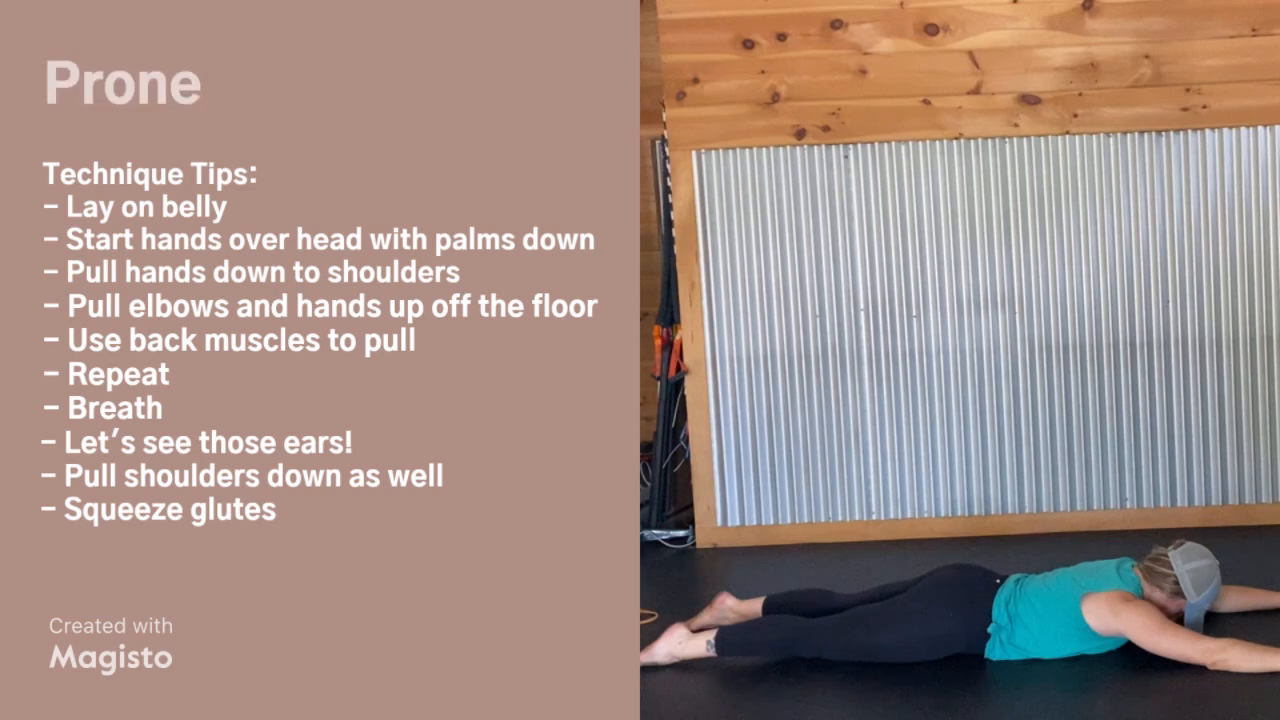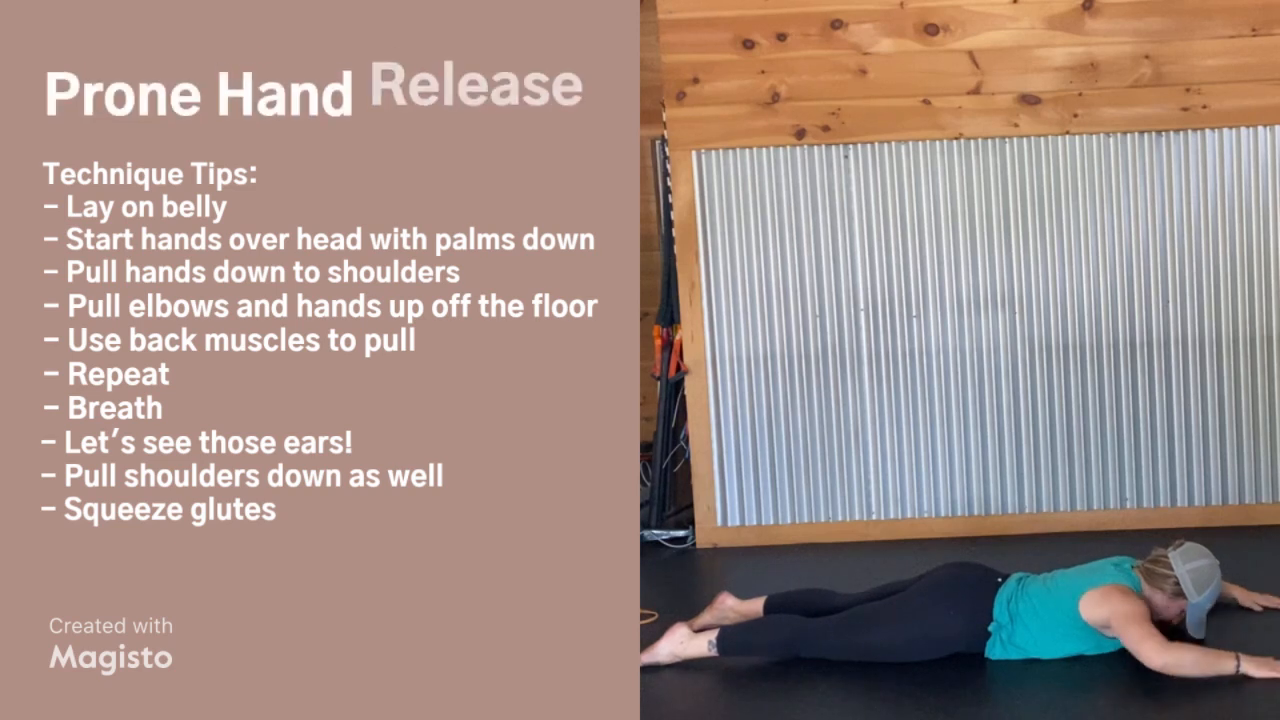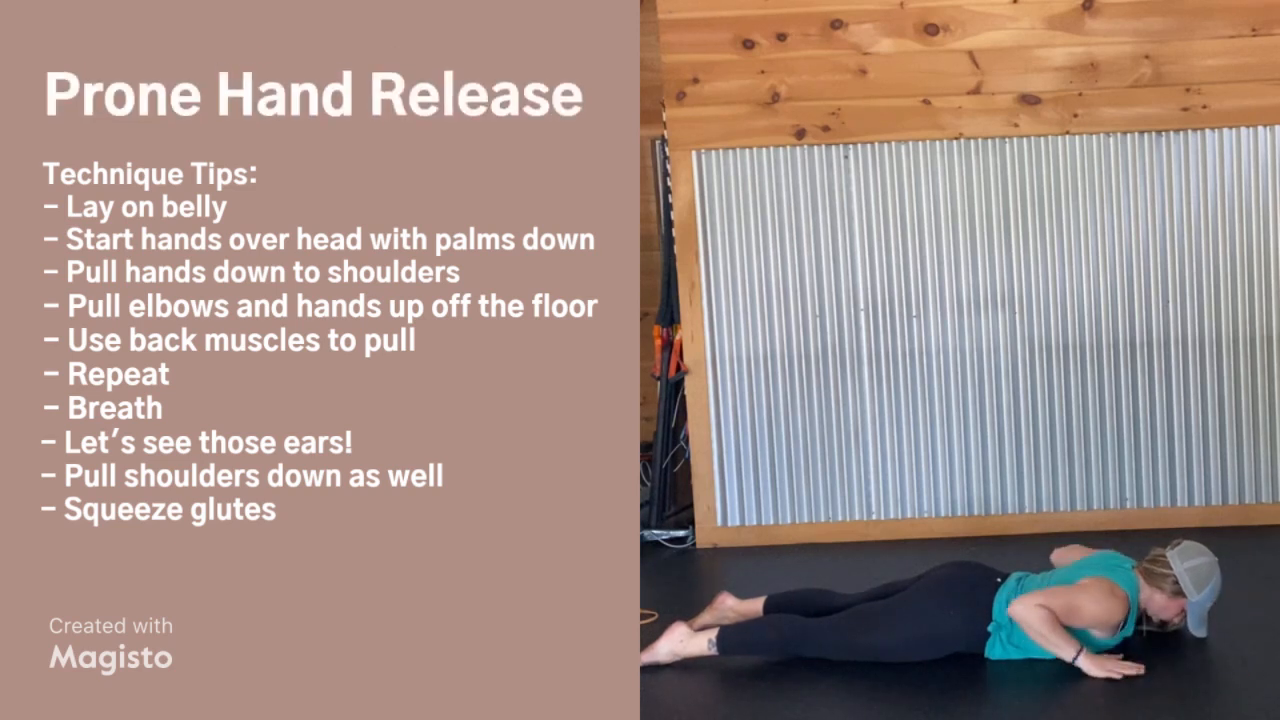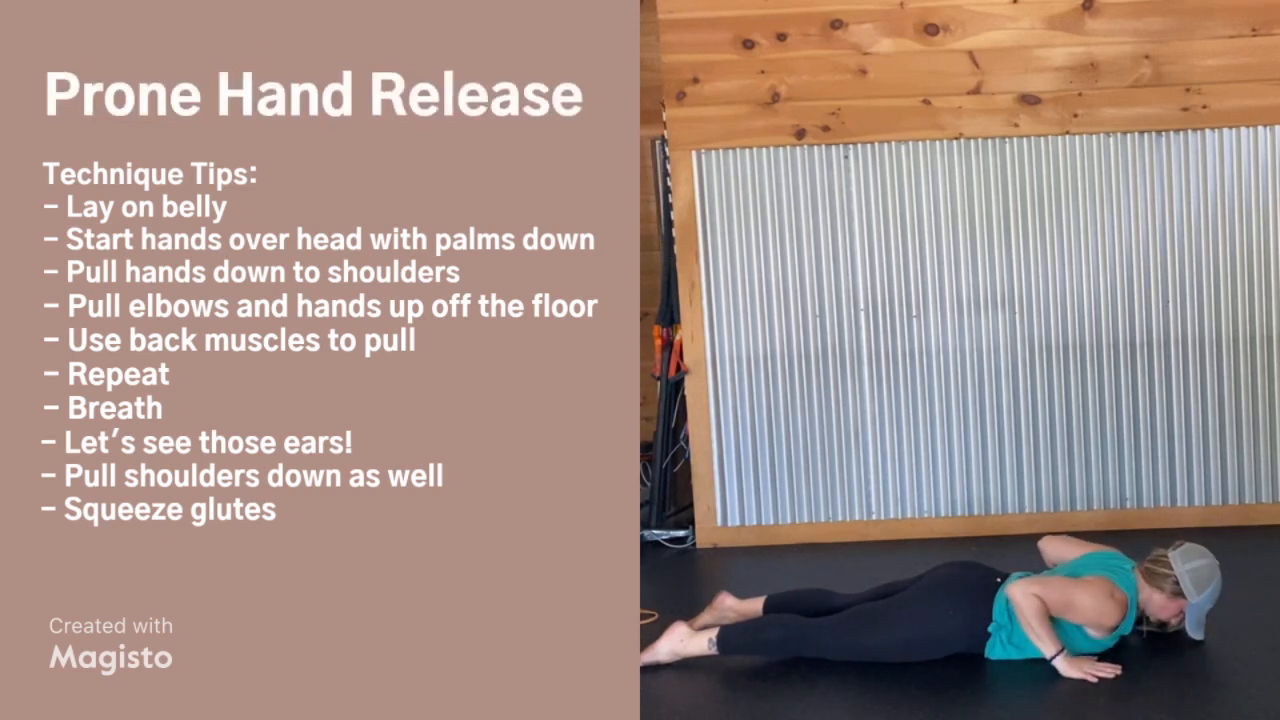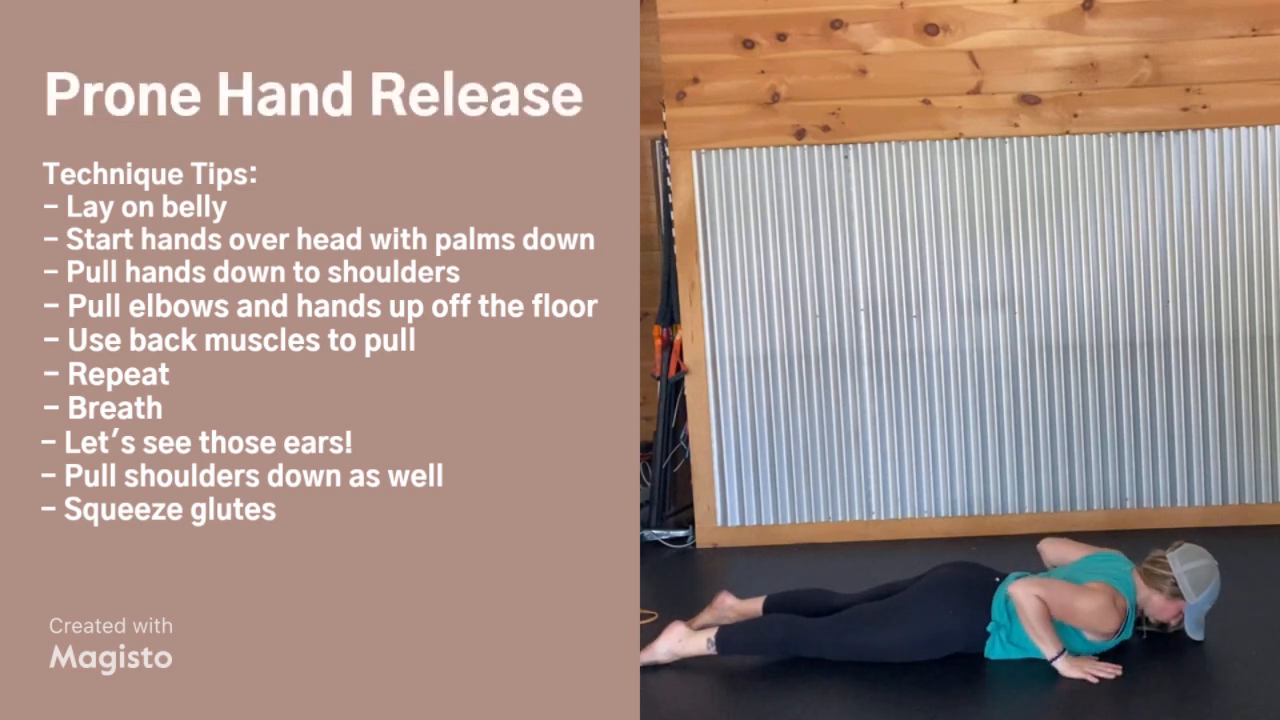
dt=0.5s
person 1, frame 1
left shoulder: (1138, 571)
right shoulder: (1127, 609)
left elbow: (1211, 598)
right elbow: (1213, 654)
left hip: (969, 589)
right hip: (962, 620)
left knee: (843, 607)
right knee: (820, 640)
left ankle: (737, 607)
right ankle: (688, 644)
person 1, frame 2
left shoulder: (1136, 568)
right shoulder: (1126, 602)
left elbow: (1185, 587)
right elbow: (1158, 655)
left hip: (973, 588)
right hip: (963, 618)
left knee: (842, 606)
right knee: (820, 639)
left ankle: (738, 606)
right ankle: (690, 642)
person 1, frame 3
left shoulder: (1120, 563)
right shoulder: (1111, 603)
right elbow: (1026, 609)
right wrist: (1086, 659)
left hip: (968, 586)
right hip: (960, 619)
left knee: (841, 606)
right knee: (818, 639)
left ankle: (735, 606)
right ankle: (688, 642)
person 1, frame 4
left shoulder: (1116, 562)
right shoulder: (1110, 605)
left elbow: (1047, 543)
right elbow: (1021, 592)
right wrist: (1061, 659)
left hip: (965, 586)
right hip: (959, 619)
left knee: (843, 606)
right knee: (818, 639)
left ankle: (736, 606)
right ankle: (688, 641)
person 1, frame 5
left shoulder: (1115, 563)
right shoulder: (1110, 611)
left elbow: (1047, 547)
right elbow: (1025, 590)
right wrist: (1062, 659)
left hip: (966, 586)
right hip: (957, 618)
left knee: (839, 607)
right knee: (817, 638)
left ankle: (735, 605)
right ankle: (688, 639)
